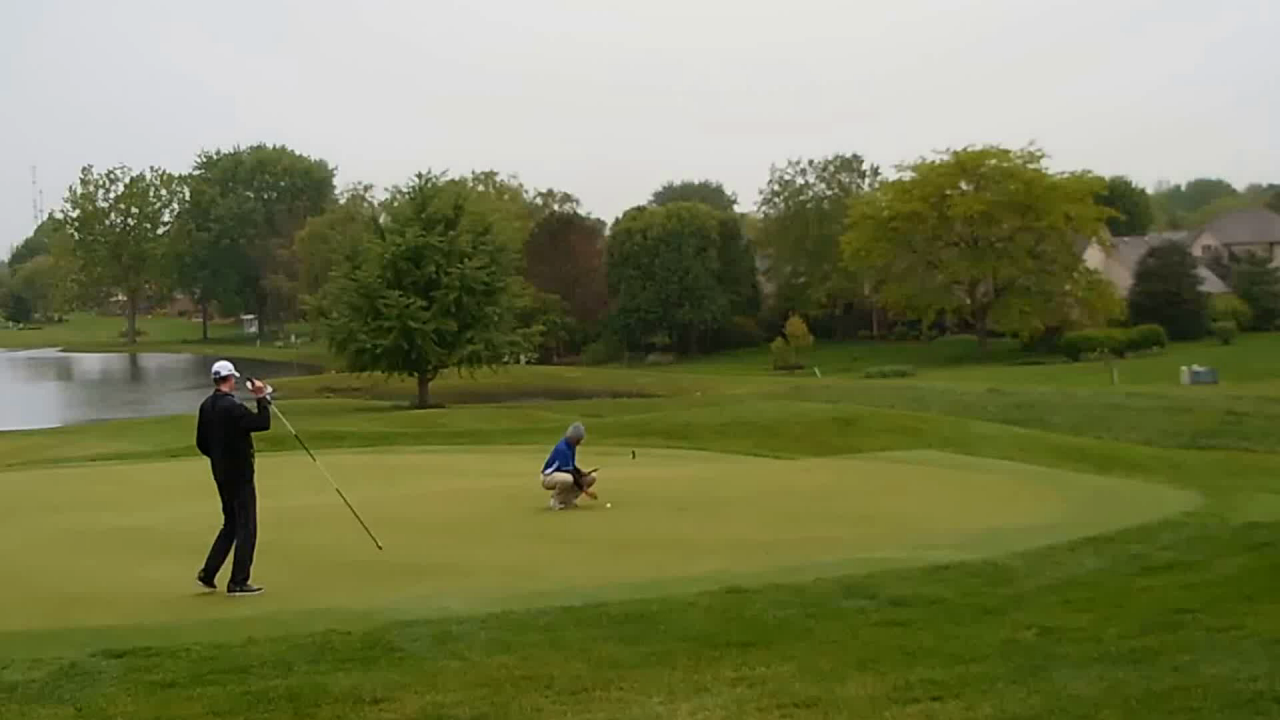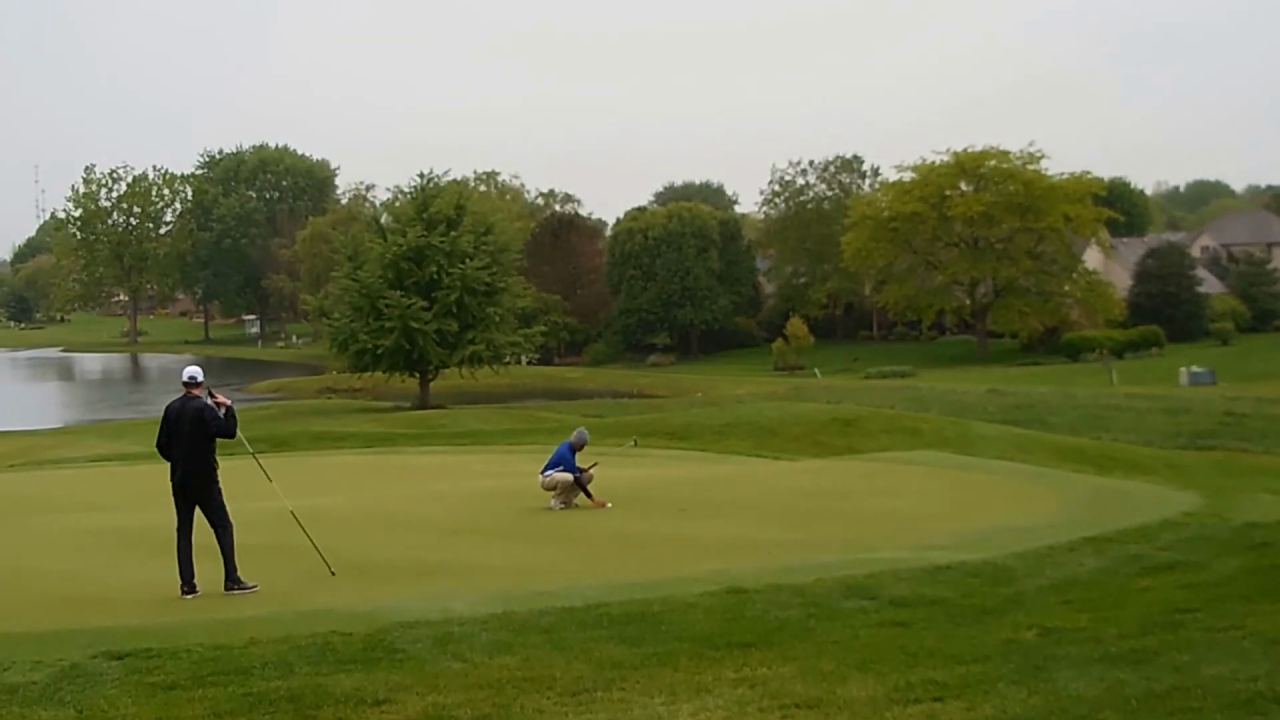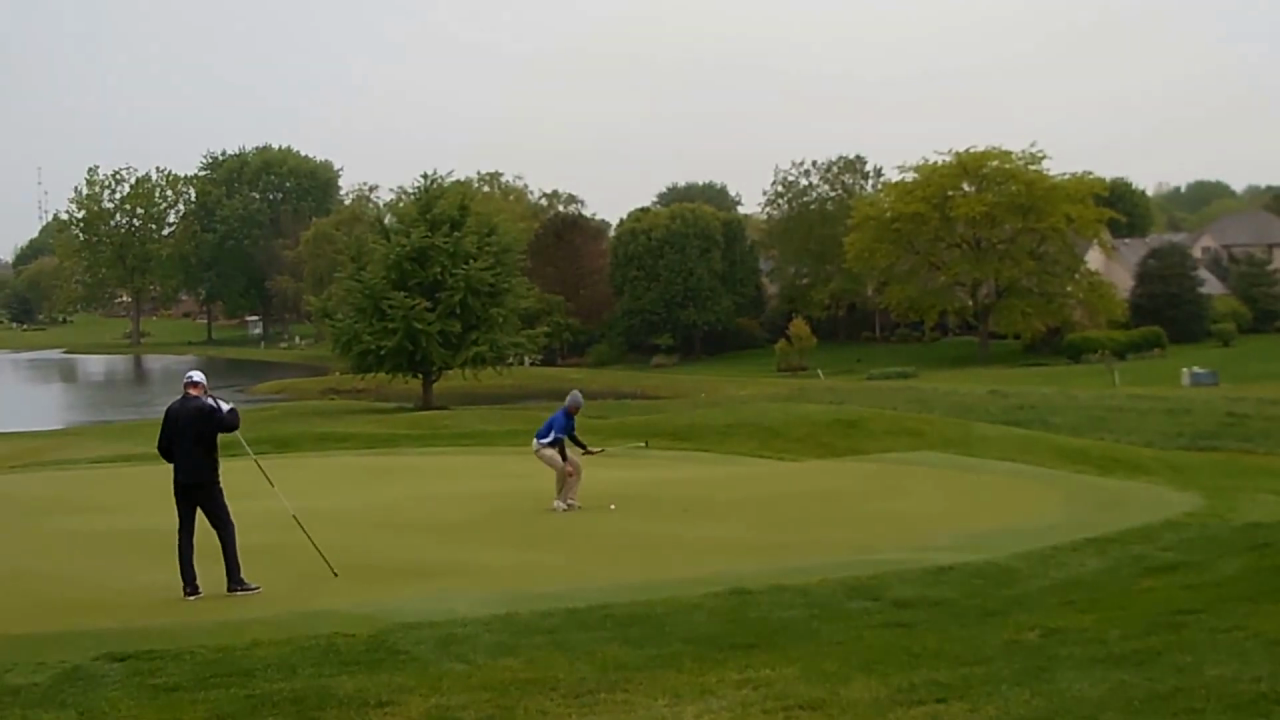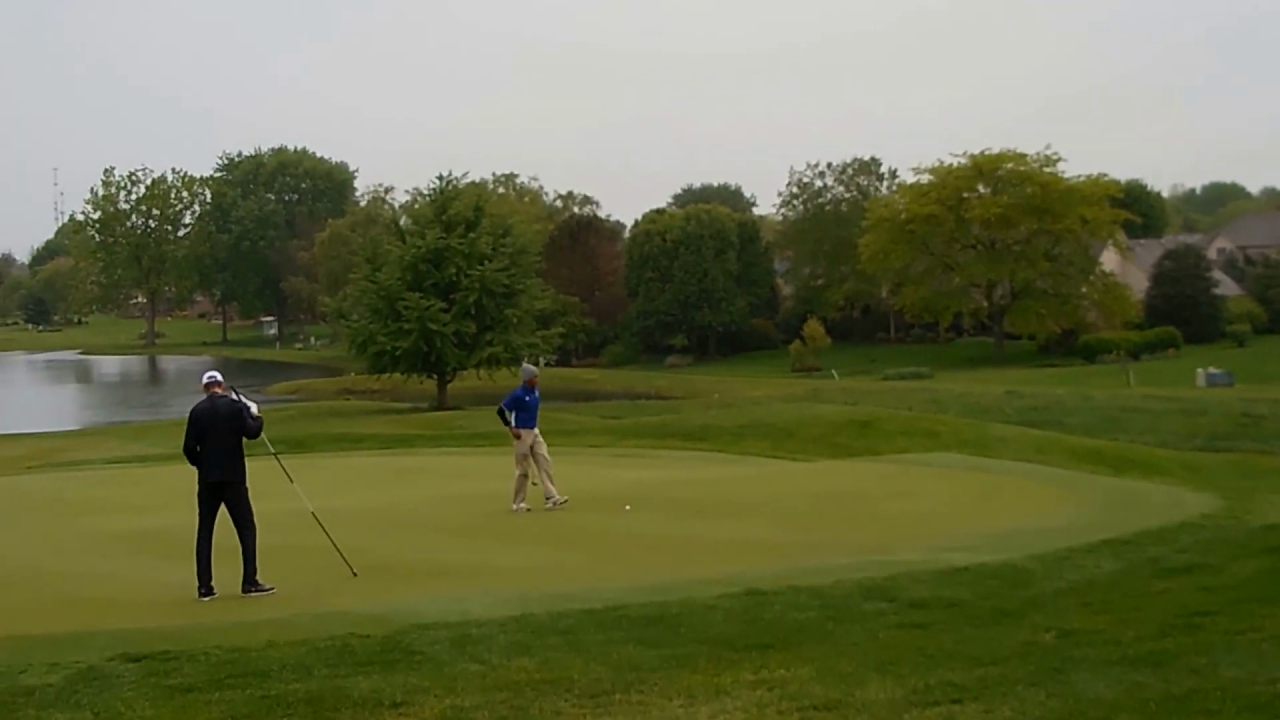
dt=0.7s
person 1, frame 1
left shoulder: (206, 406)
right shoulder: (232, 406)
left elbow: (202, 443)
right elbow: (263, 424)
right wrist: (262, 398)
left hip: (222, 475)
right hip: (239, 476)
left knee: (230, 525)
right knee: (247, 527)
left ankle: (208, 573)
right ankle: (238, 582)
person 1, frame 2
left shoulder: (172, 408)
right shoulder: (204, 408)
left elbow: (162, 445)
right elbow: (229, 432)
right wrist: (228, 408)
left hip: (179, 480)
right hip: (204, 479)
left knee: (184, 530)
right knee: (223, 527)
left ankle: (187, 585)
right ankle: (232, 580)
person 1, frame 3
left shoulder: (172, 410)
right shoulder: (204, 408)
left elbow: (163, 447)
right elbow: (232, 423)
right wrist: (228, 410)
left hip: (182, 480)
right hip: (204, 479)
left knee: (185, 532)
right knee: (225, 527)
left ankle: (190, 586)
right ankle: (235, 581)
person 1, frame 4
left shoulder: (197, 410)
right shoulder: (234, 406)
left elbow: (189, 447)
right elbow: (252, 432)
right wrist: (257, 416)
left hip: (207, 479)
right hip: (232, 478)
left knee: (204, 532)
right knee: (246, 528)
left ankle: (204, 587)
right ankle: (250, 583)
